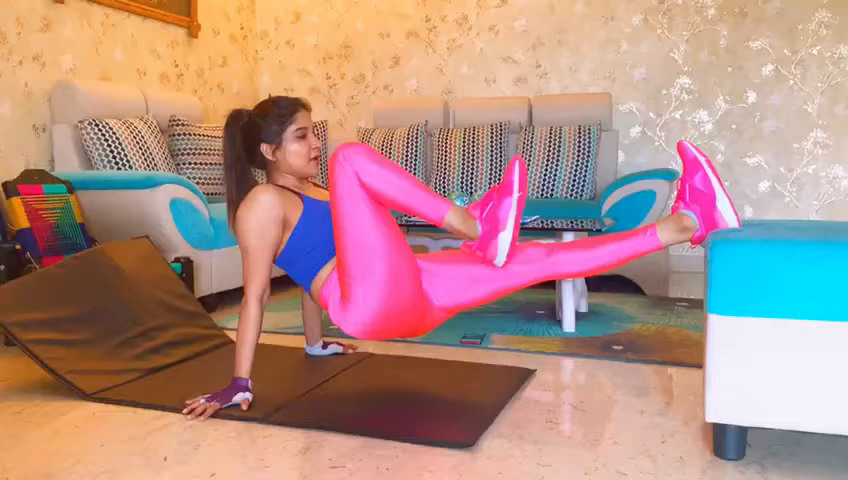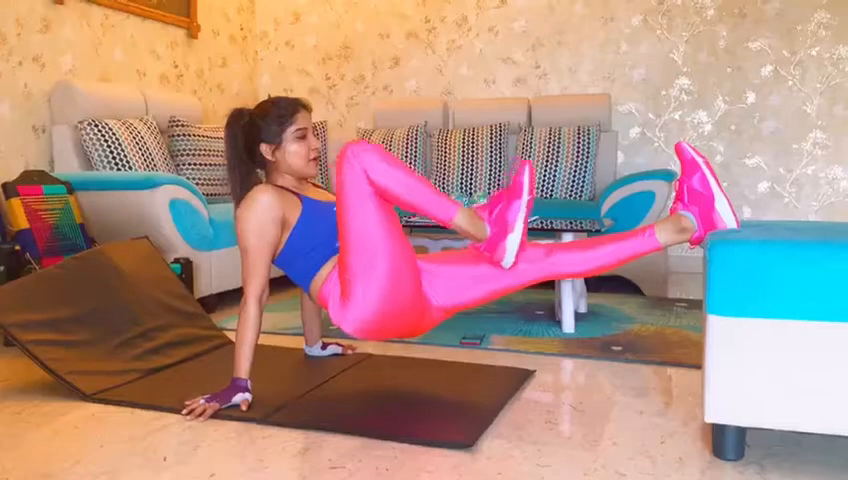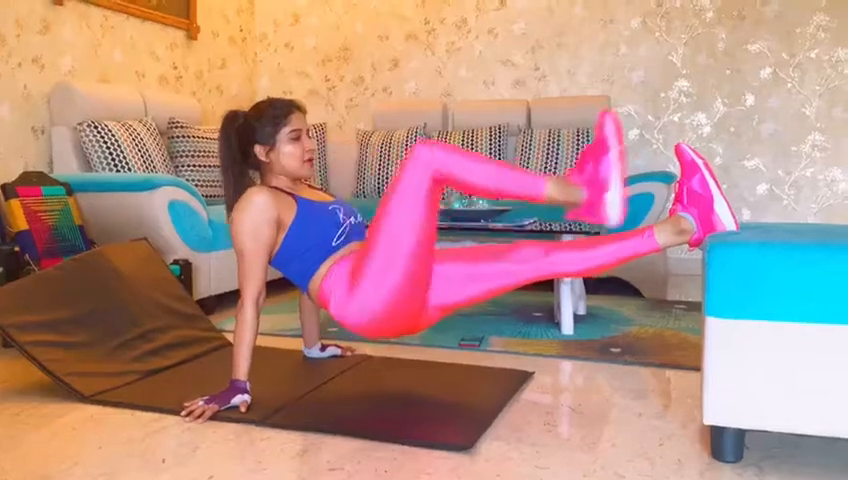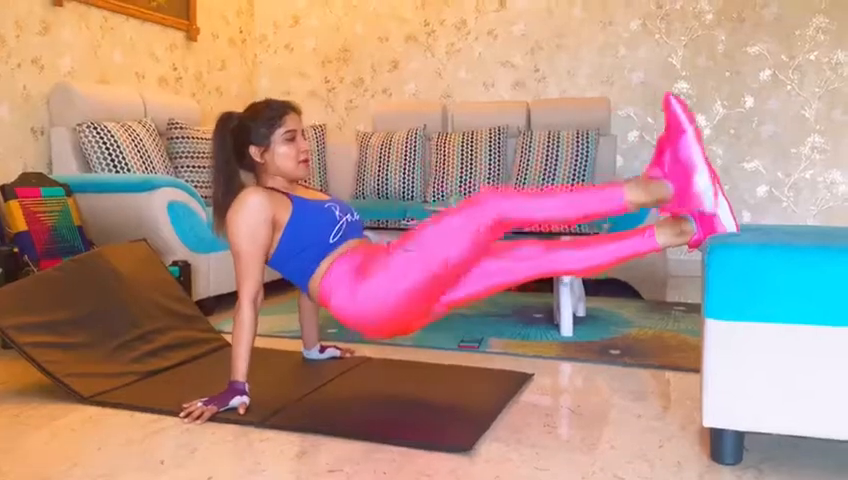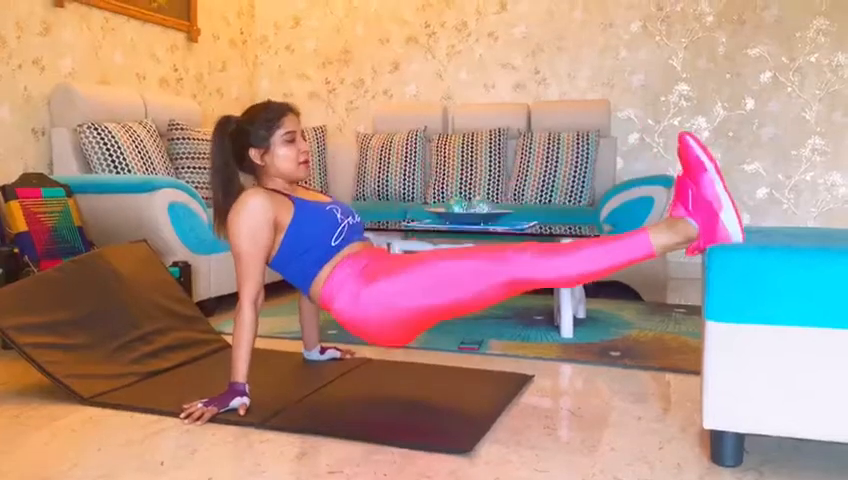
dt=0.2s
person 1, frame 1
left shoulder: (310, 192)
right shoulder: (263, 203)
right elbow: (255, 294)
left wrist: (316, 343)
right wrist: (238, 384)
left hip: (409, 291)
right hip: (375, 303)
left knee: (541, 257)
right knee: (353, 157)
left ankle: (686, 223)
right ankle: (473, 224)
person 1, frame 2
left shoulder: (309, 192)
right shoulder: (264, 202)
right elbow: (254, 295)
left wrist: (316, 344)
right wrist: (238, 383)
left hip: (407, 292)
right hip: (372, 303)
left knee: (543, 258)
right knee: (360, 154)
left ankle: (683, 224)
right ankle: (481, 227)
person 1, frame 3
left shoulder: (305, 194)
right shoulder: (259, 204)
right elbow: (251, 295)
left wrist: (314, 346)
right wrist: (237, 386)
left hip: (403, 294)
right hip: (371, 298)
left knee: (536, 255)
right knee: (424, 155)
left ankle: (682, 225)
right ankle: (575, 191)
person 1, frame 4
left shoulder: (301, 193)
right shoulder: (254, 205)
right elbow: (249, 296)
left wrist: (313, 347)
right wrist: (236, 387)
left hip: (398, 290)
right hip: (371, 295)
left knee: (532, 251)
right knee: (490, 205)
left ankle: (680, 224)
right ankle: (656, 188)
person 1, frame 5
left shoulder: (301, 194)
right shoulder: (255, 206)
right elbow: (249, 298)
left wrist: (313, 348)
right wrist: (236, 388)
left hip: (396, 287)
right hip: (374, 300)
left knee: (529, 258)
right knee: (522, 266)
left ankle: (683, 226)
right ankle: (687, 226)
